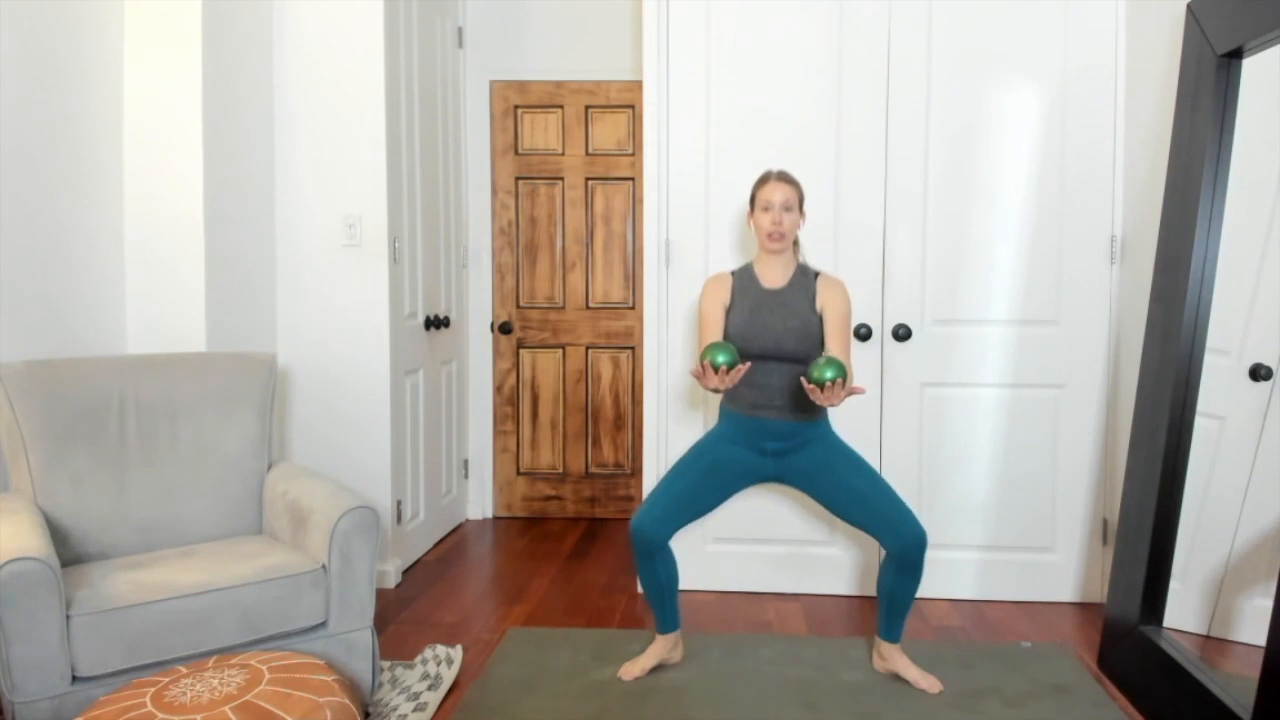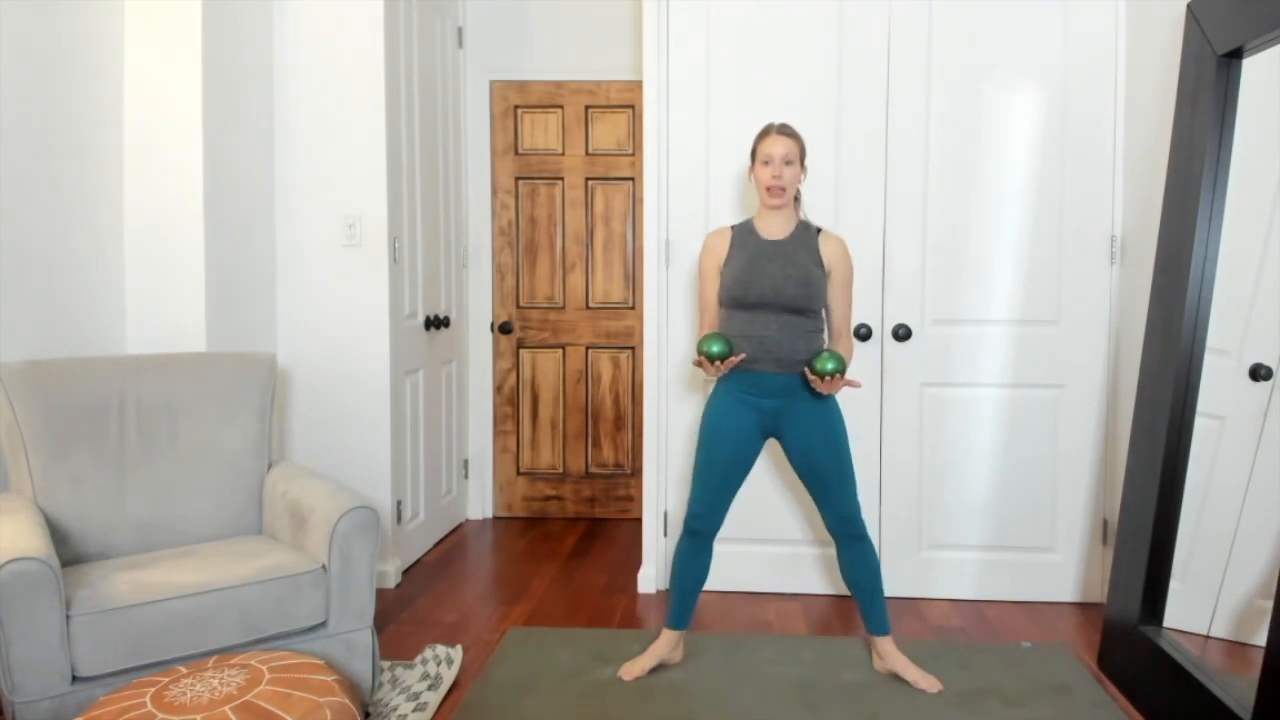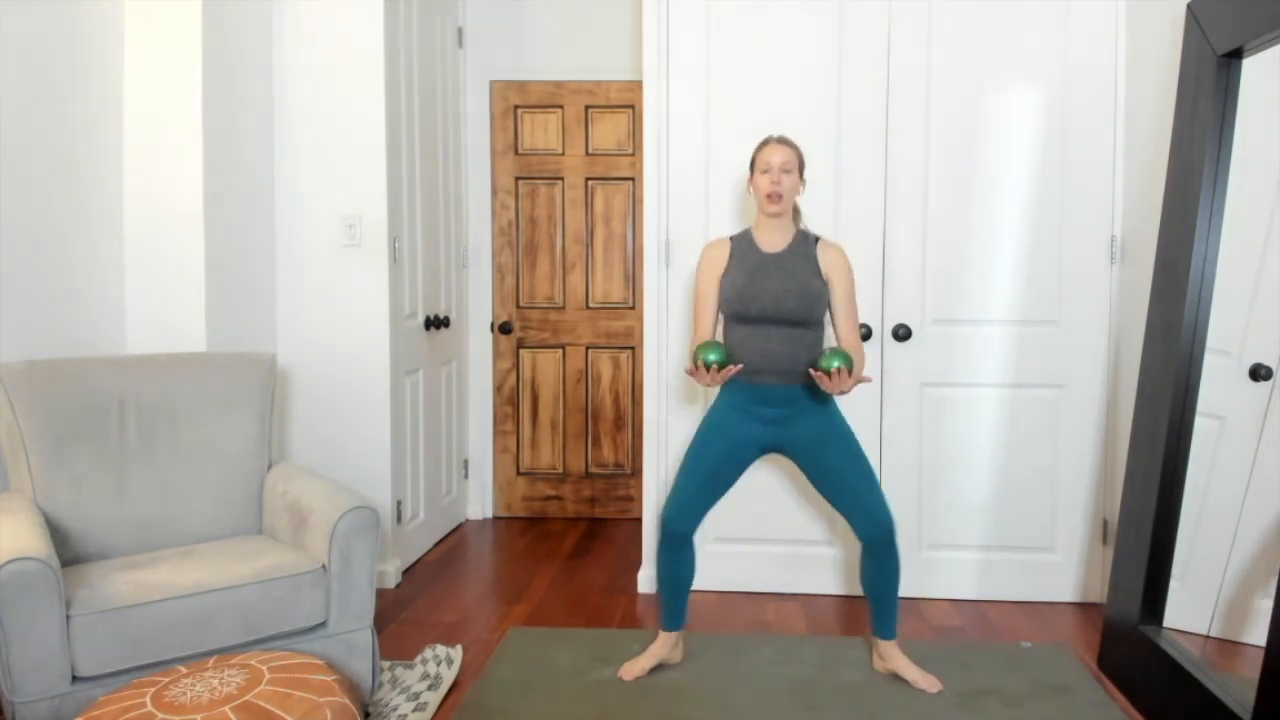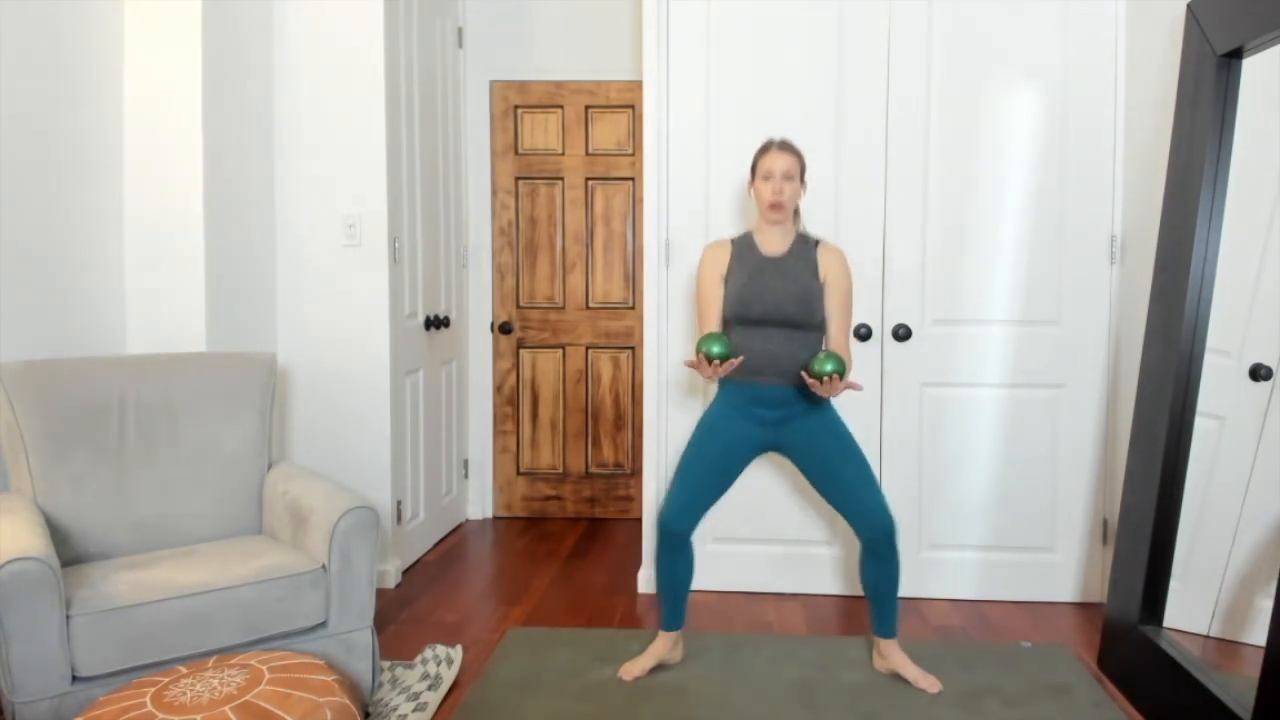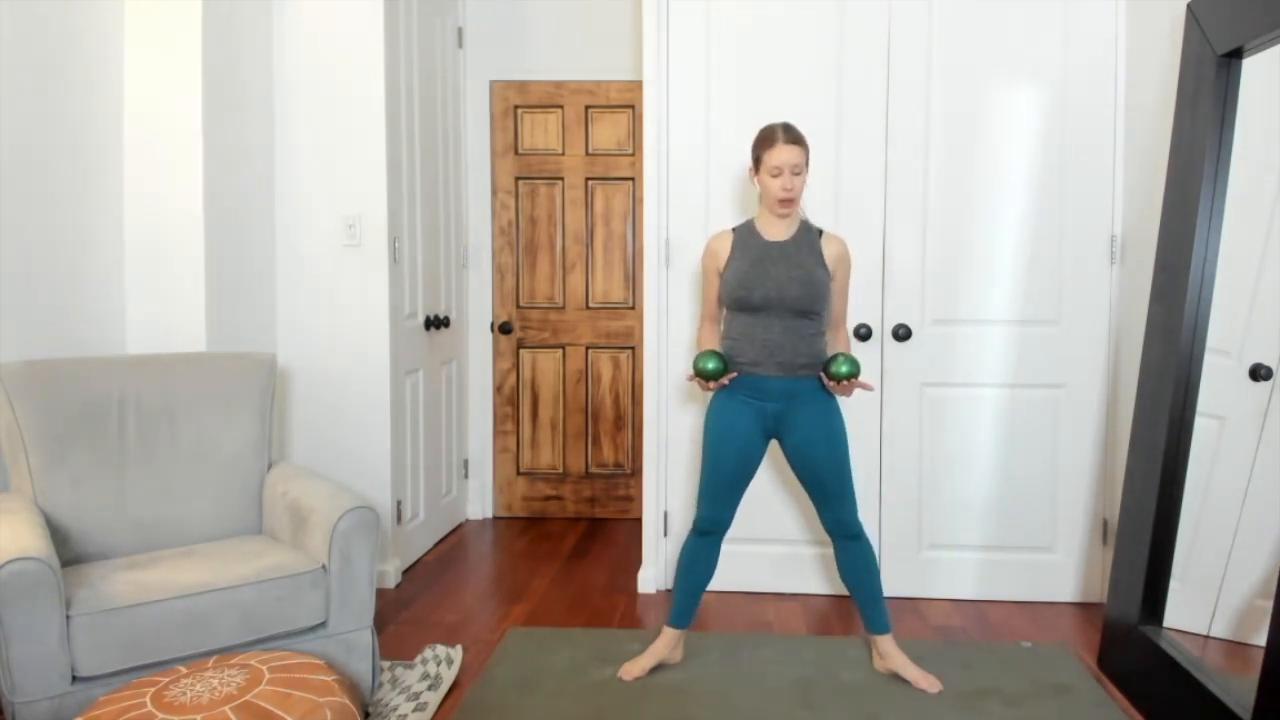
dt=1s
person 1, frame 1
left shoulder: (827, 290)
right shoulder: (721, 287)
left elbow: (840, 369)
right elbow: (709, 365)
left wrist: (834, 391)
right wrist: (715, 380)
left hip: (809, 439)
right hip: (737, 436)
left knee: (908, 537)
right knee: (646, 529)
left ankle: (888, 648)
right ankle: (667, 640)
person 1, frame 2
left shoulder: (829, 247)
right shoulder: (721, 243)
left elbow: (841, 335)
right elbow: (709, 330)
left wrist: (836, 375)
right wrist: (712, 362)
left hip: (805, 399)
right hip: (738, 396)
left knee: (848, 525)
right knee: (699, 522)
left ankle: (884, 647)
right ankle: (670, 640)
person 1, frame 3
left shoulder: (828, 255)
right shoulder: (719, 253)
left elbow: (851, 341)
right elbow: (702, 338)
left wrist: (846, 375)
right wrist: (705, 369)
left hip: (809, 408)
right hip: (740, 406)
left knee: (877, 526)
right knee: (676, 520)
left ankle: (887, 648)
right ankle: (668, 640)
person 1, frame 4
left shoulder: (827, 259)
right shoulder: (720, 256)
left elbow: (839, 350)
right elbow: (708, 342)
left wrist: (833, 380)
right wrist: (709, 366)
left hip: (807, 413)
right hip: (737, 408)
left knee: (879, 526)
right knee: (672, 522)
left ankle: (887, 647)
right ankle: (668, 639)
person 1, frame 5
left shoulder: (830, 249)
right shoulder: (723, 246)
left elbow: (836, 329)
right elbow: (711, 322)
left wrist: (843, 374)
left hip: (809, 400)
right hip: (739, 399)
left knee: (845, 525)
right knee: (709, 524)
left ankle: (886, 648)
right ankle: (670, 641)
